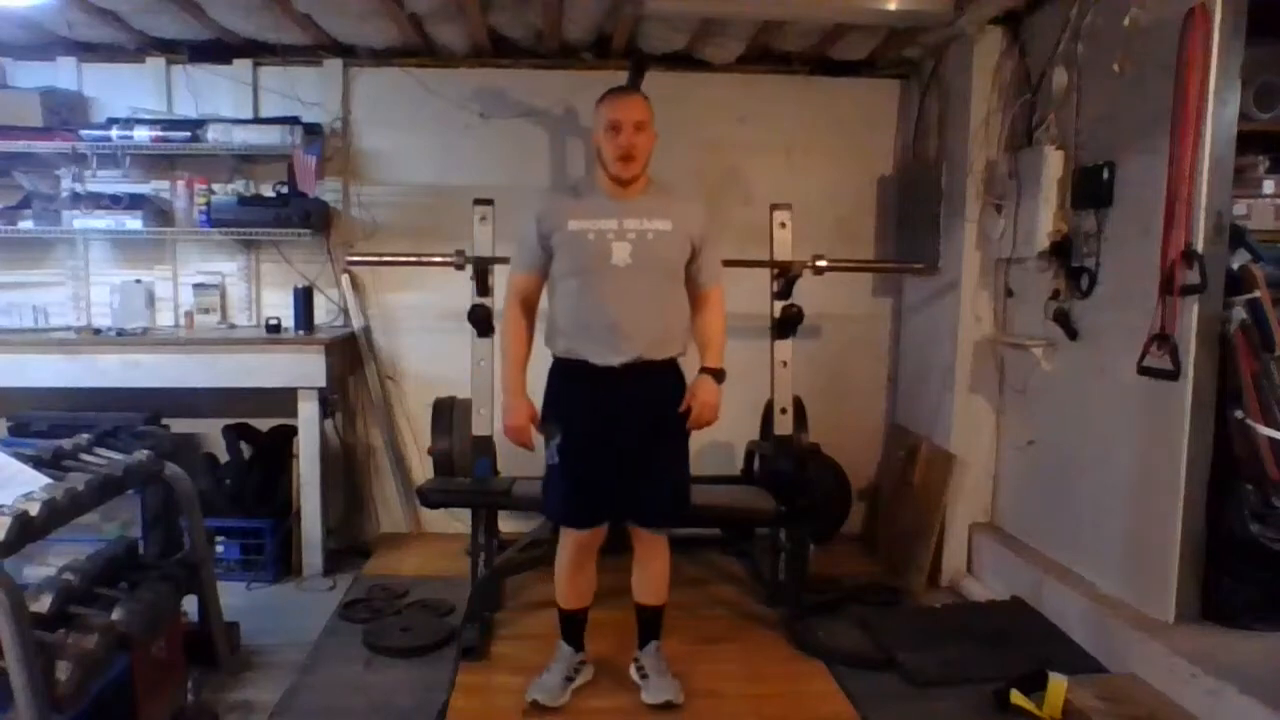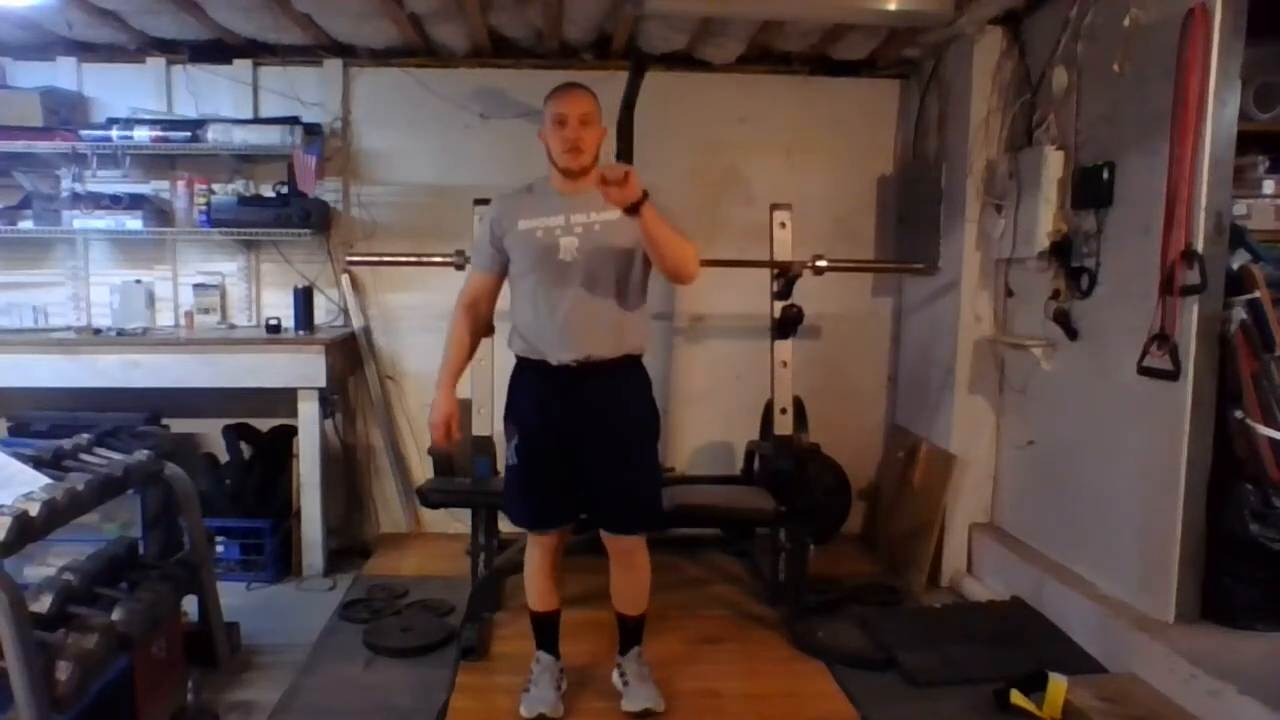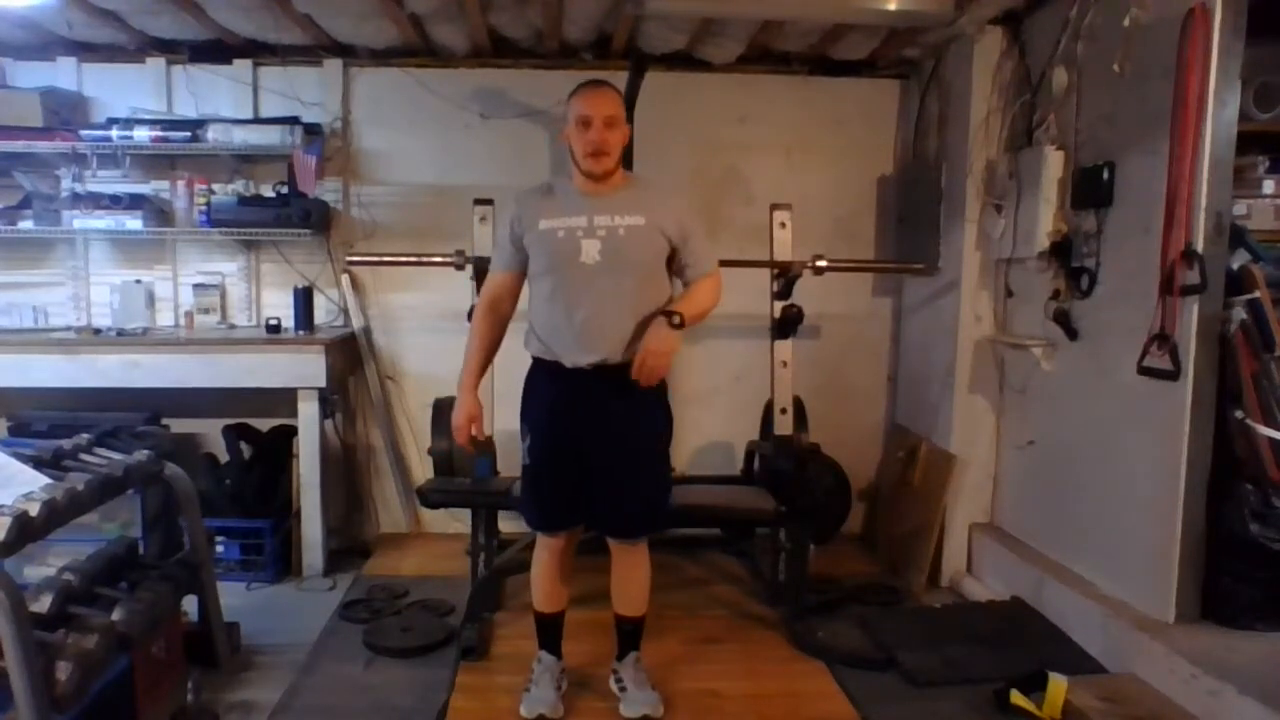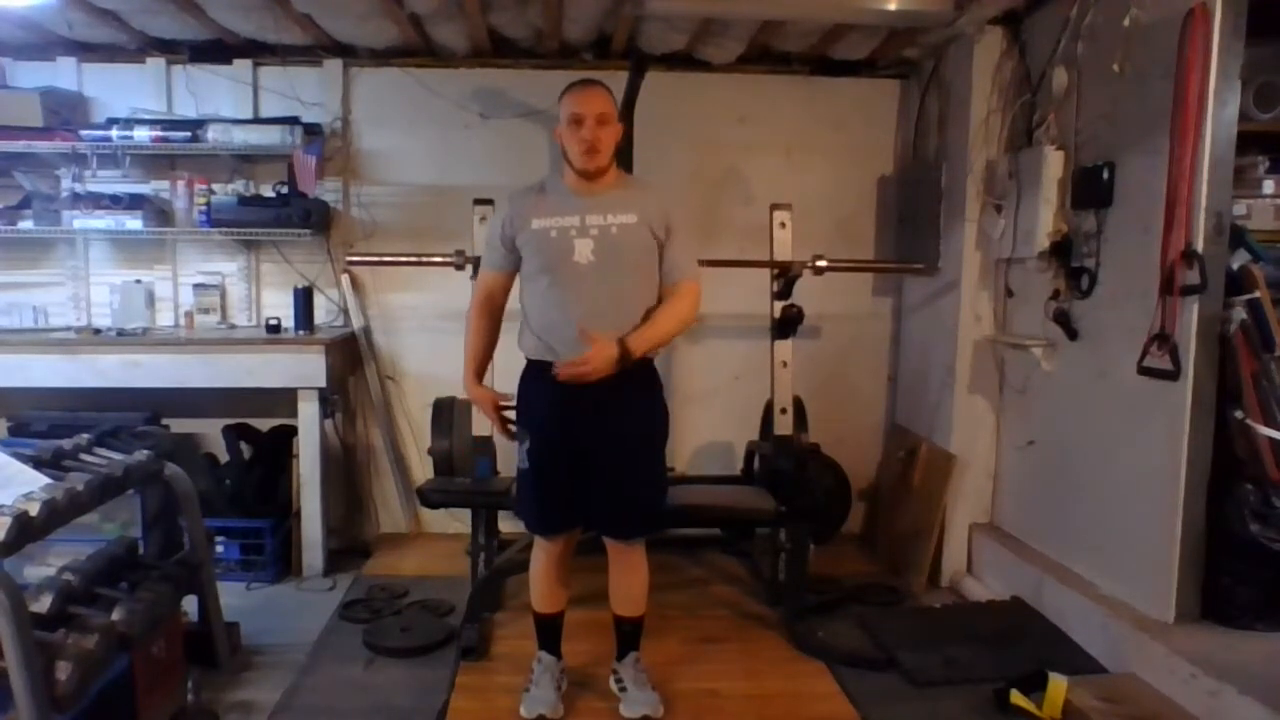
dt=1s
person 1, frame 1
left shoulder: (682, 216)
right shoulder: (557, 212)
left elbow: (707, 300)
right elbow: (519, 302)
left wrist: (711, 373)
right wrist: (514, 391)
left hip: (657, 388)
right hip: (578, 386)
left knee: (650, 531)
right knee: (579, 534)
left ankle: (649, 652)
right ankle: (571, 653)
person 1, frame 2
left shoulder: (633, 203)
right shoulder: (510, 212)
left elbow: (686, 271)
right elbow: (473, 304)
left wrist: (636, 206)
right wrist: (446, 387)
left hip: (618, 384)
right hip: (539, 385)
left knee: (625, 536)
right knee: (543, 535)
left ankle: (631, 660)
right ankle: (547, 662)
person 1, frame 3
left shoulder: (660, 208)
right shoulder: (532, 209)
left elbow: (708, 281)
right elbow: (495, 301)
left wrist: (672, 321)
right wrist: (467, 387)
left hip: (632, 390)
right hip: (554, 388)
left knee: (630, 536)
right knee: (553, 535)
left ankle: (628, 663)
right ankle: (548, 662)
person 1, frame 4
left shoulder: (651, 207)
right shoulder: (524, 208)
left elbow: (685, 297)
right elbow: (488, 296)
left wrist: (619, 349)
right wrist: (474, 378)
left hip: (630, 391)
right hip: (548, 390)
left knee: (627, 537)
right knee: (551, 537)
left ankle: (628, 664)
right ankle: (548, 662)
